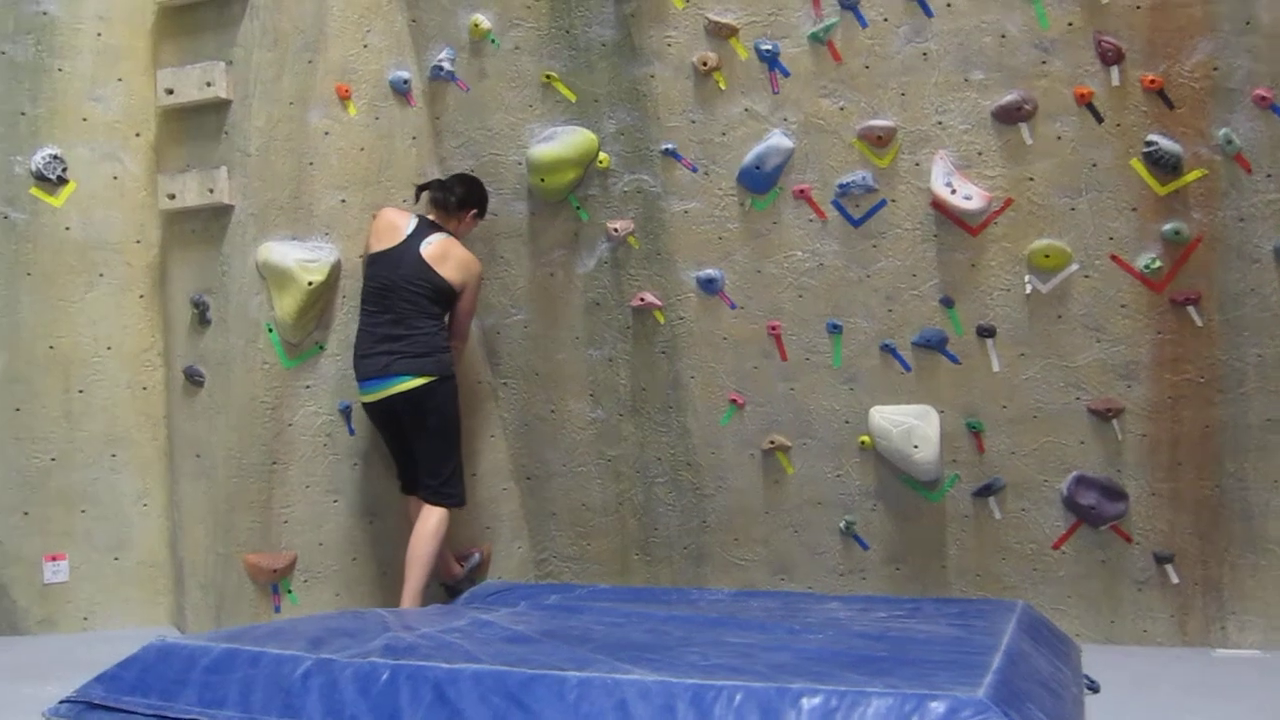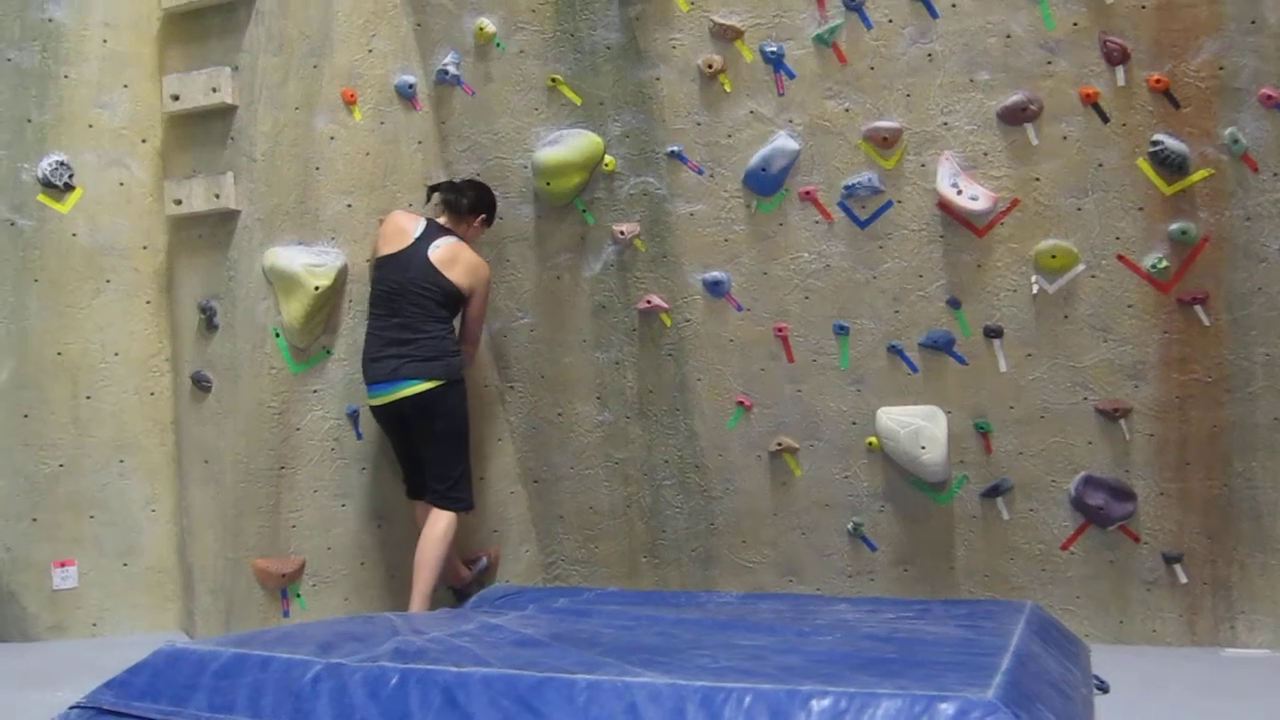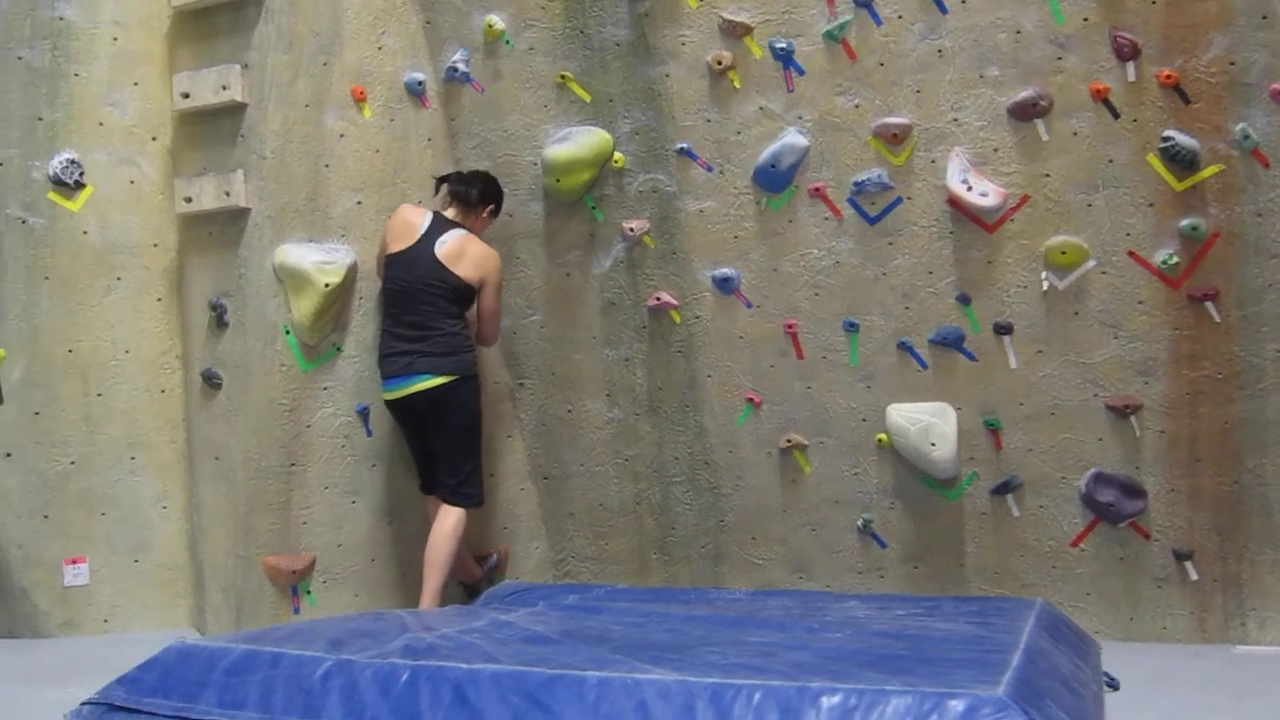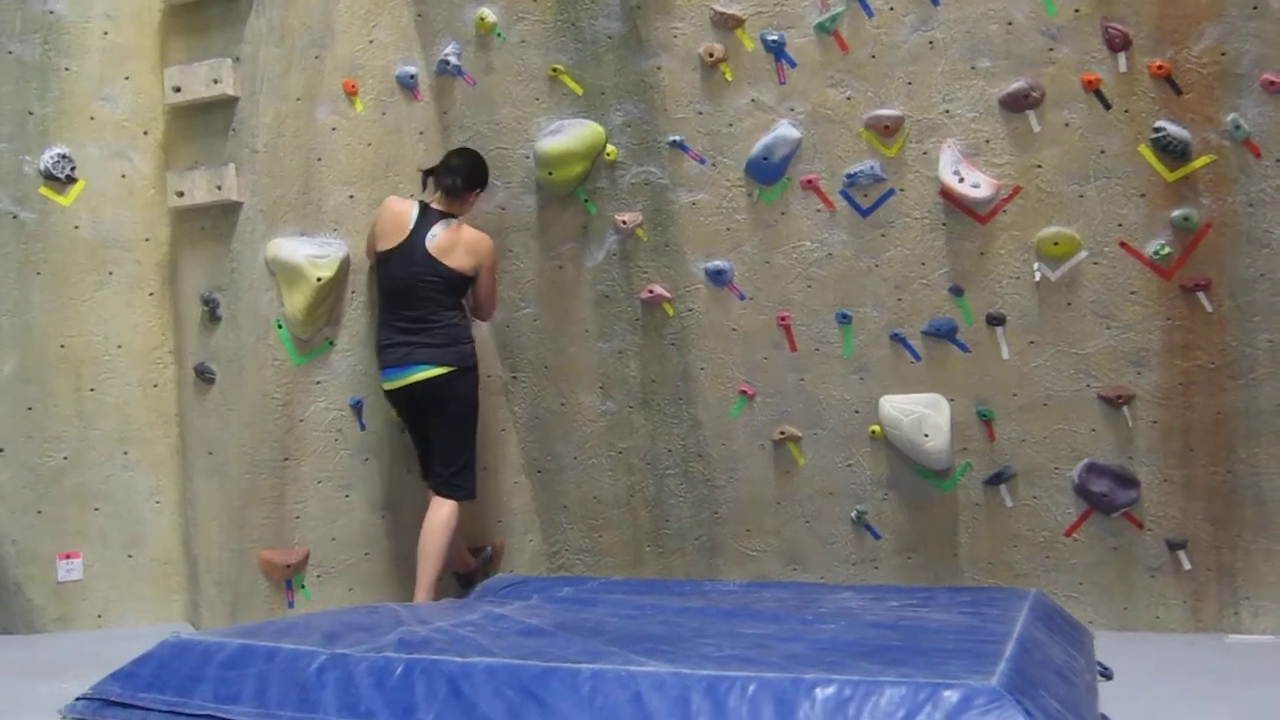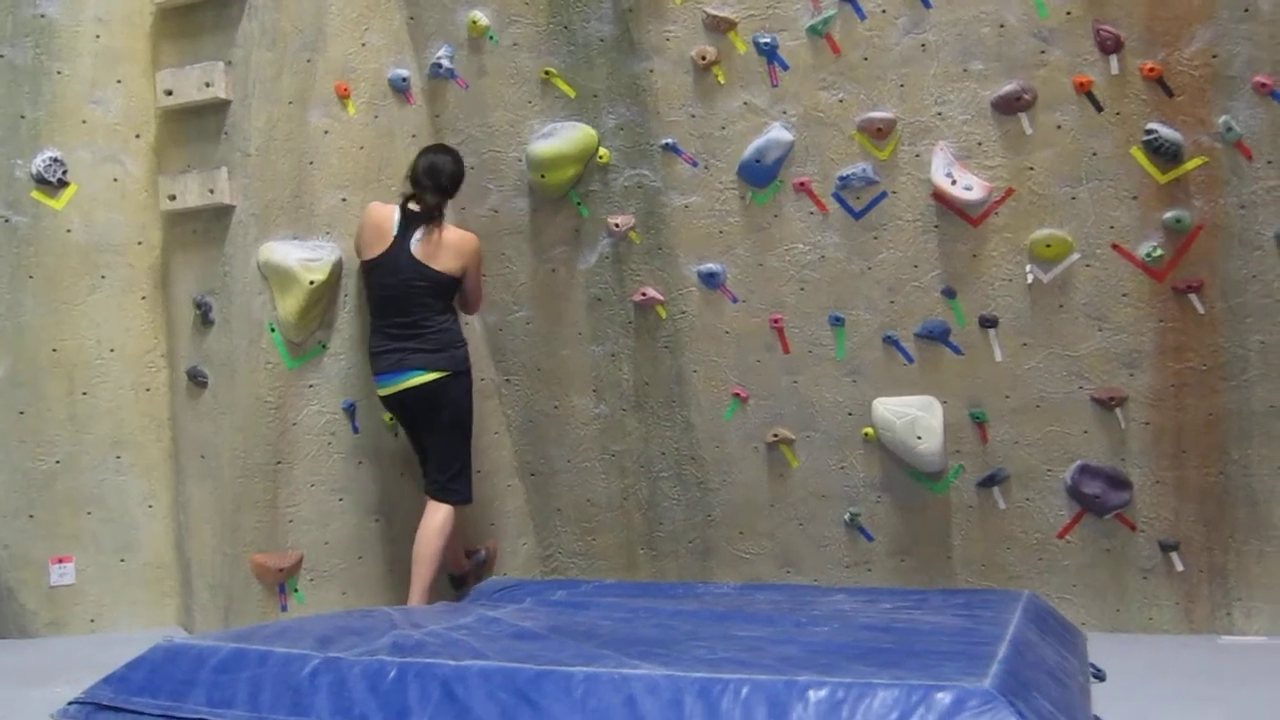
dt=0.3s
person 1, frame 1
left shoulder: (387, 220)
right shoulder: (466, 263)
left hip: (371, 381)
right hip: (425, 378)
left knee: (417, 485)
right knee: (439, 494)
left ankle: (451, 571)
right ankle: (407, 610)
person 1, frame 2
left shoulder: (395, 223)
right shoulder: (475, 266)
left hip: (380, 385)
right hip: (433, 381)
left knee: (423, 490)
right knee: (446, 499)
left ankle: (460, 575)
right ankle: (416, 613)
person 1, frame 3
left shoulder: (404, 217)
right shoulder: (484, 257)
right elbow: (487, 335)
left hip: (395, 380)
right hip: (448, 377)
left knee: (435, 486)
right knee: (457, 495)
left ankle: (469, 572)
right ankle: (427, 610)
person 1, frame 4
left shoulder: (391, 210)
right shoulder: (478, 244)
right elbow: (484, 312)
left hip: (394, 372)
right hip: (447, 368)
left knee: (437, 474)
right knee: (449, 486)
left ankle: (464, 563)
right ankle: (421, 606)
person 1, frame 5
left shoulder: (374, 216)
right shoulder: (463, 243)
left hip: (389, 376)
right hip: (441, 372)
left knee: (438, 476)
right knee: (445, 490)
left ankle: (459, 565)
right ankle: (414, 610)
